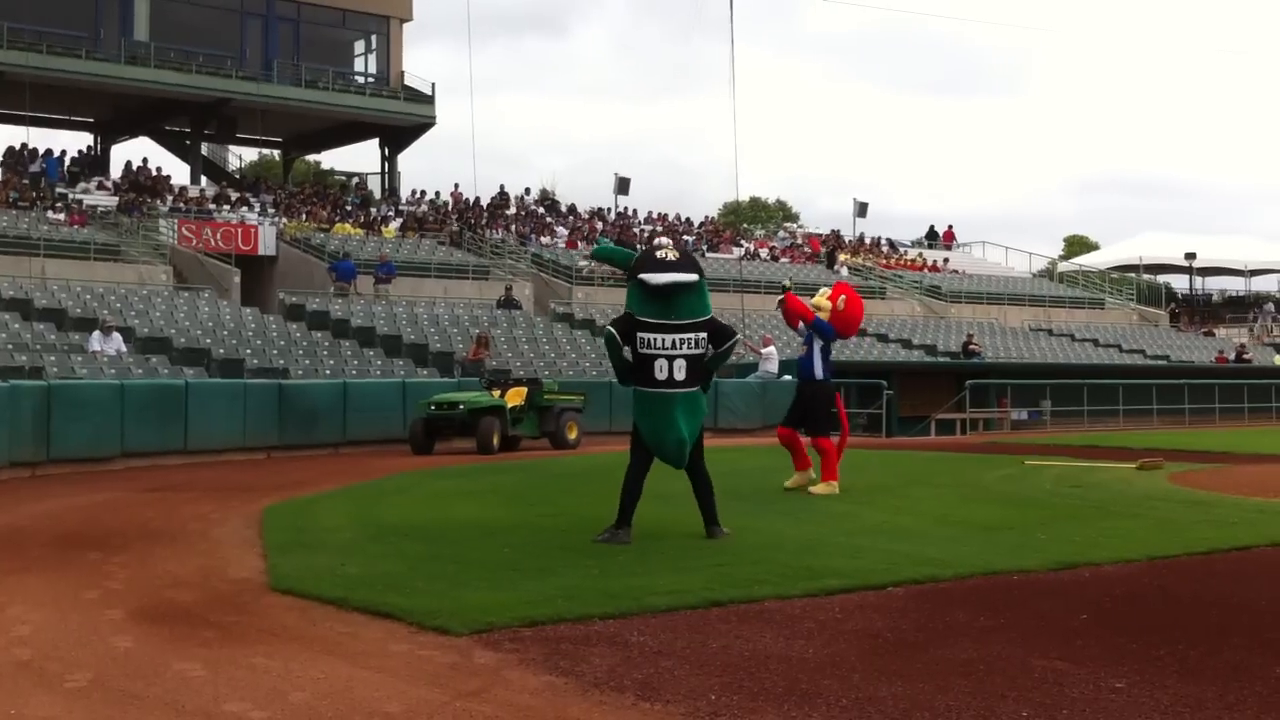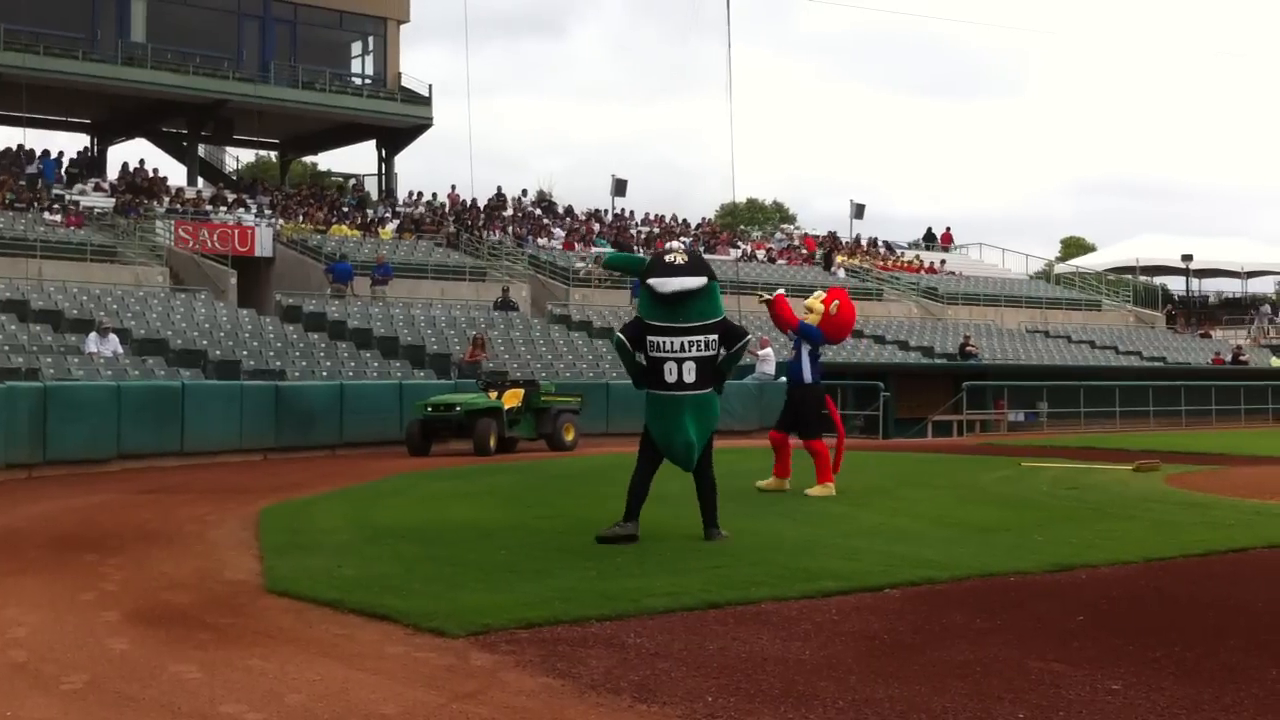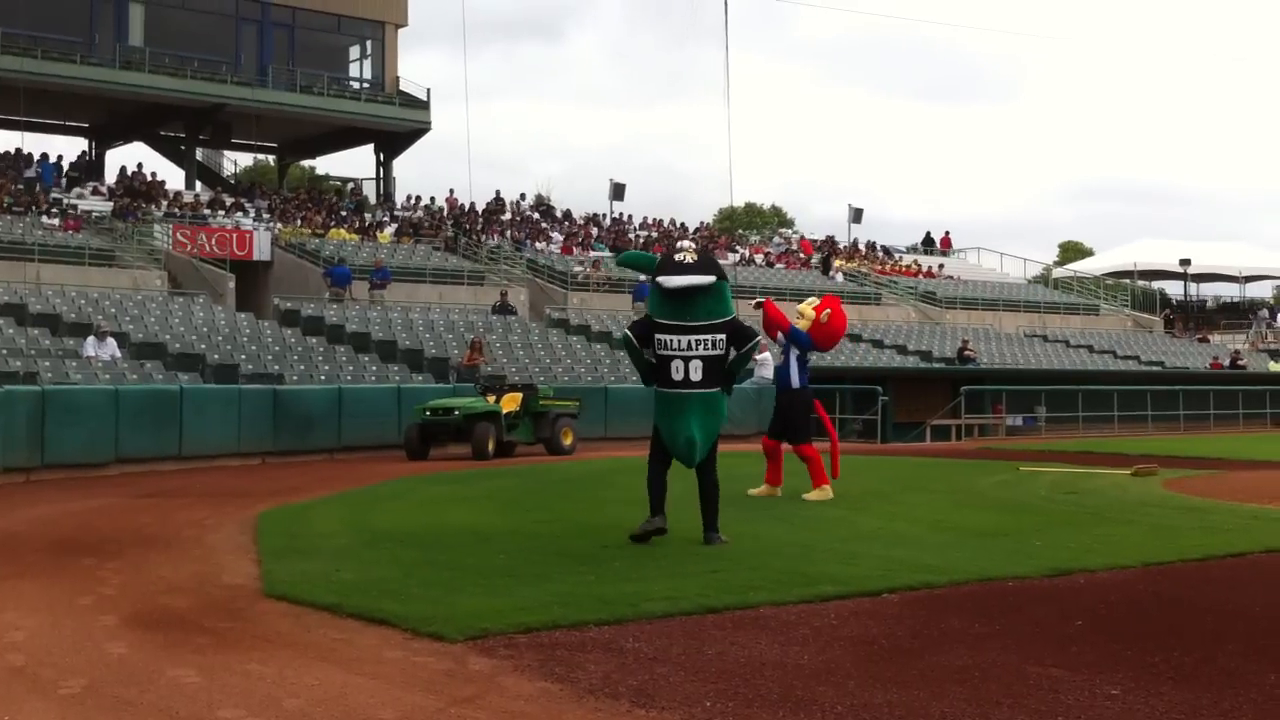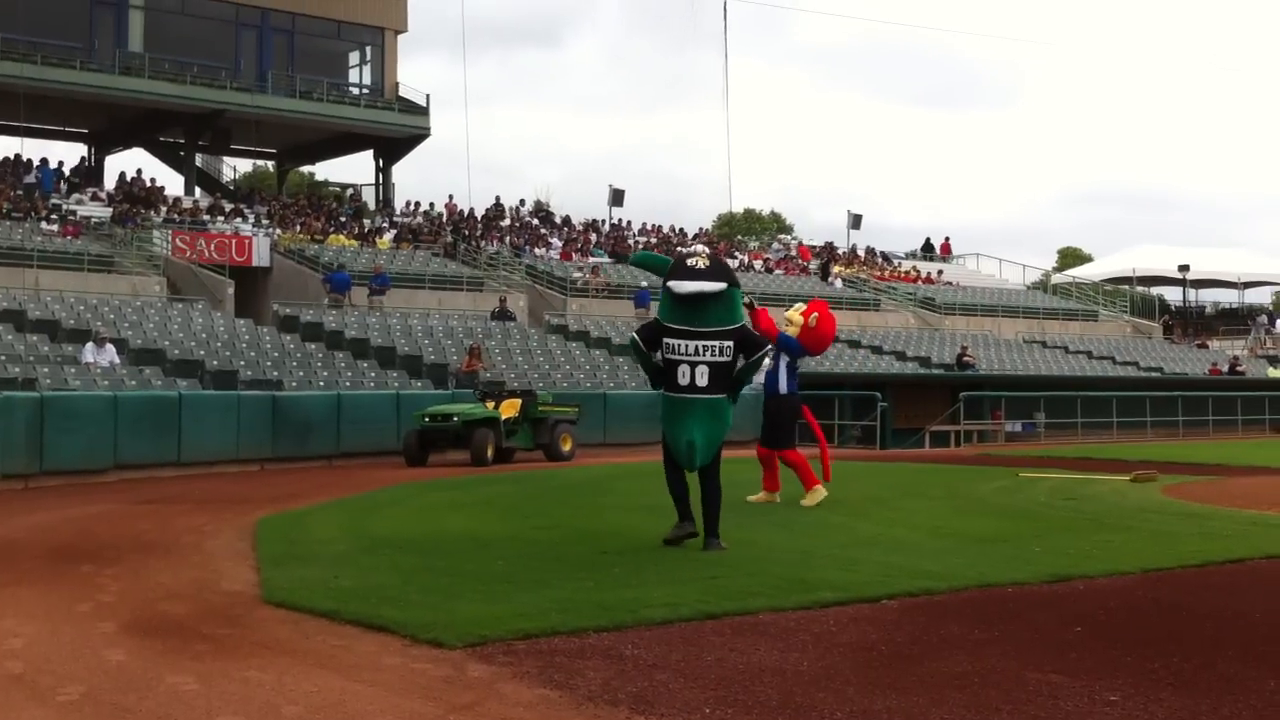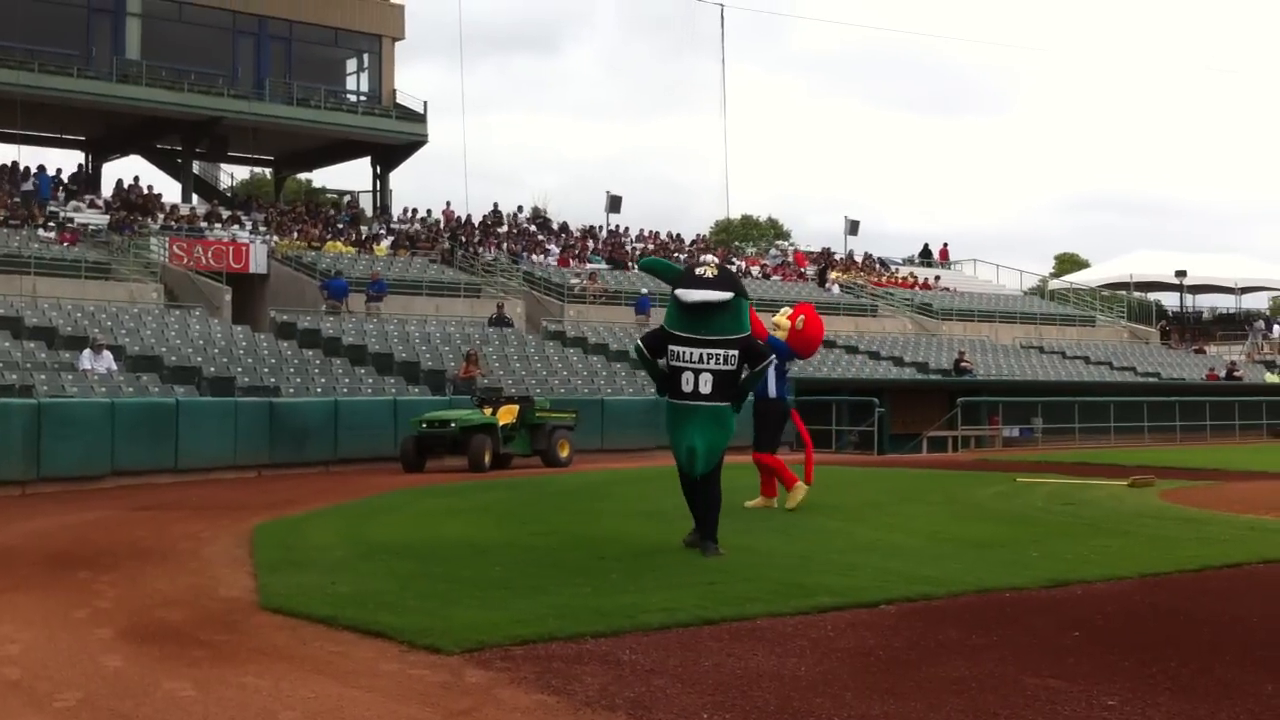
dt=0.1s
person 1, frame 1
left shoulder: (637, 317)
right shoulder: (700, 318)
left elbow: (612, 335)
right elbow: (730, 338)
left wrist: (623, 371)
right wrist: (707, 371)
left hip: (651, 402)
right hip: (690, 400)
left knee: (638, 464)
right knee: (695, 464)
left ankle: (622, 526)
right ankle: (712, 524)
person 1, frame 2
left shoulder: (649, 319)
right shoulder: (713, 321)
left elbow: (622, 338)
right elbow: (742, 339)
left wrist: (637, 374)
right wrist: (720, 373)
left hip: (662, 403)
right hip: (702, 402)
left knee: (647, 463)
right knee: (702, 465)
left ankle: (628, 523)
right ankle: (711, 527)
person 1, frame 3
left shoulder: (657, 319)
right shoulder: (722, 320)
left elbow: (630, 337)
right elbow: (752, 340)
left wrist: (647, 372)
right wrist: (731, 373)
left hip: (670, 402)
right hip: (709, 402)
left knee: (658, 461)
right knee: (706, 467)
left ankle: (656, 516)
right ankle: (711, 530)
person 1, frame 4
left shoulder: (667, 322)
right shoulder: (731, 327)
left elbow: (638, 340)
right elbow: (762, 349)
left wrist: (655, 374)
right wrist: (739, 381)
left hip: (677, 407)
right hip: (715, 407)
left knee: (673, 464)
right knee: (709, 471)
left ankle: (686, 521)
right ankle: (711, 536)
person 1, frame 5
left shoulder: (673, 330)
right shoulder: (737, 336)
left elbow: (642, 348)
right elbow: (766, 358)
left wrist: (661, 381)
right wrist: (743, 390)
left hip: (681, 413)
right hip: (719, 415)
left knee: (688, 472)
right knee: (711, 477)
left ankle: (702, 529)
right ankle: (709, 540)
person 2, frame 1
left shoulder: (825, 330)
right shoulder: (812, 330)
left elbow: (803, 313)
right elbow: (794, 319)
left wrist: (788, 293)
right wrist: (785, 303)
left hip: (820, 390)
right hip: (805, 388)
left knee: (819, 437)
right knee: (785, 431)
left ankle: (830, 481)
right ankle: (803, 471)
person 2, frame 2
left shoulder: (814, 335)
right shoulder: (803, 335)
left elbow: (790, 319)
right elbow: (784, 324)
left wrist: (779, 297)
right wrist: (772, 304)
left hip: (809, 393)
right hip: (796, 392)
left knee: (812, 439)
right knee: (778, 435)
left ankle: (827, 483)
right ankle: (780, 478)
person 2, frame 3
left shoulder: (803, 340)
right shoulder: (792, 340)
left elbow: (781, 322)
right elbow: (773, 330)
left wrist: (767, 303)
right wrist: (764, 308)
left hip: (797, 398)
right hip: (784, 397)
left knee: (802, 445)
right knee: (770, 442)
left ankle: (823, 486)
right ankle: (772, 485)
person 2, frame 4
left shoulder: (793, 347)
right shoulder: (784, 347)
left elbow: (769, 330)
right elbow: (765, 333)
left wrist: (755, 309)
right wrist: (753, 311)
left hip: (784, 404)
right hip: (775, 403)
left knee: (785, 451)
right knee: (765, 449)
left ankle: (815, 488)
right ankle: (770, 491)
person 2, frame 5
left shoulder: (782, 349)
right shoulder: (775, 350)
left elbow: (760, 333)
right elbow: (756, 337)
left wrist: (747, 310)
right wrist: (746, 316)
left hip: (774, 407)
right hip: (765, 406)
left knee: (764, 455)
right knee: (760, 455)
left ankle: (795, 485)
right ankle: (768, 496)
